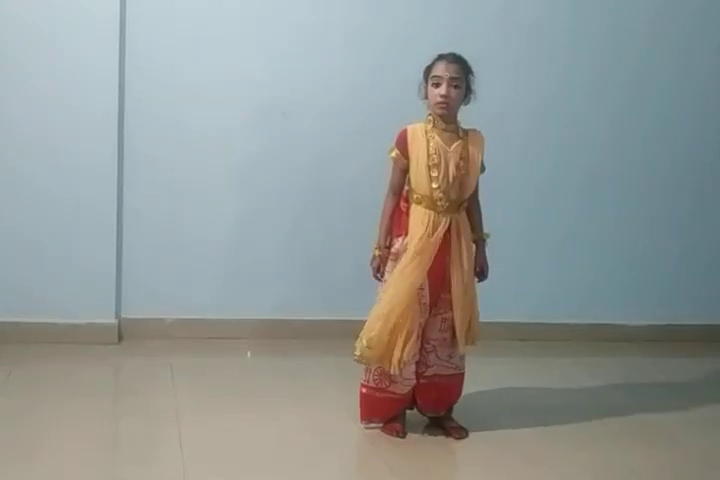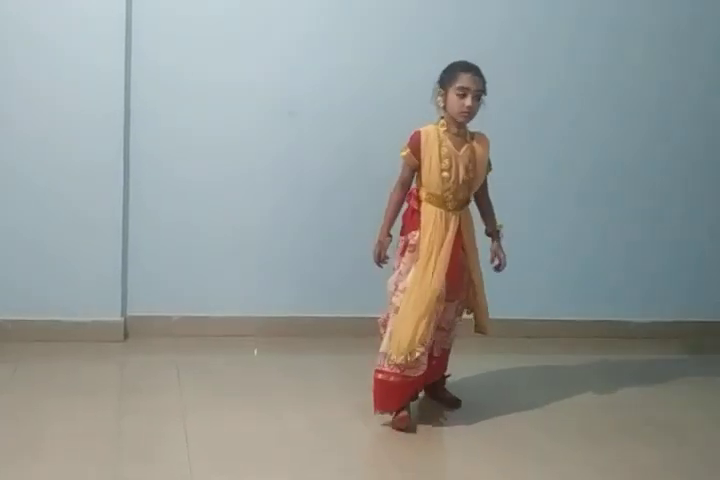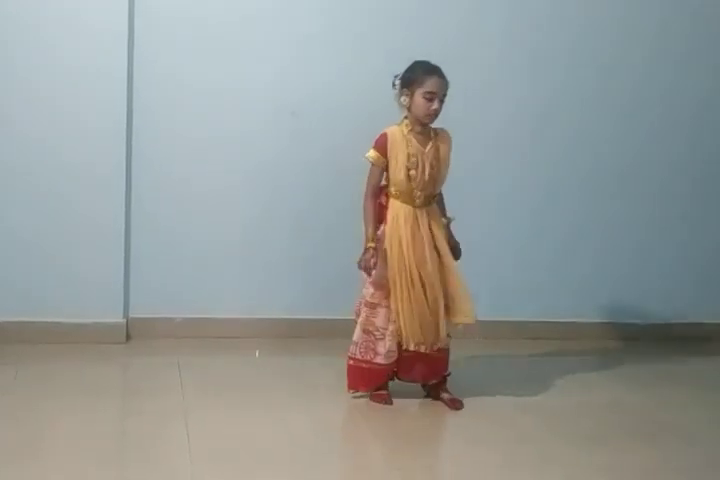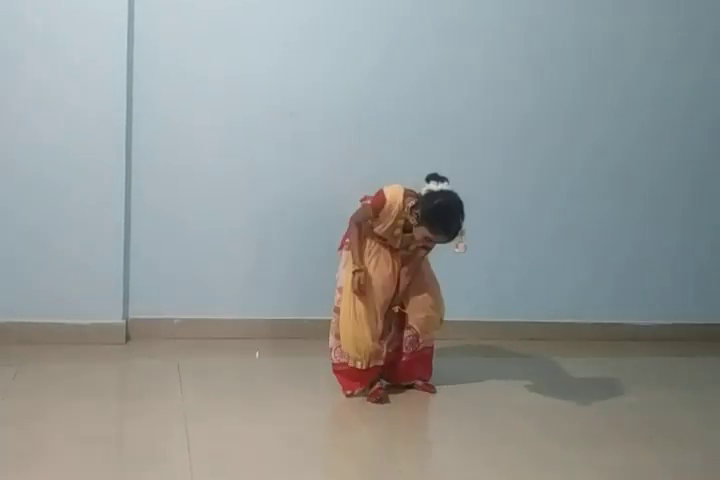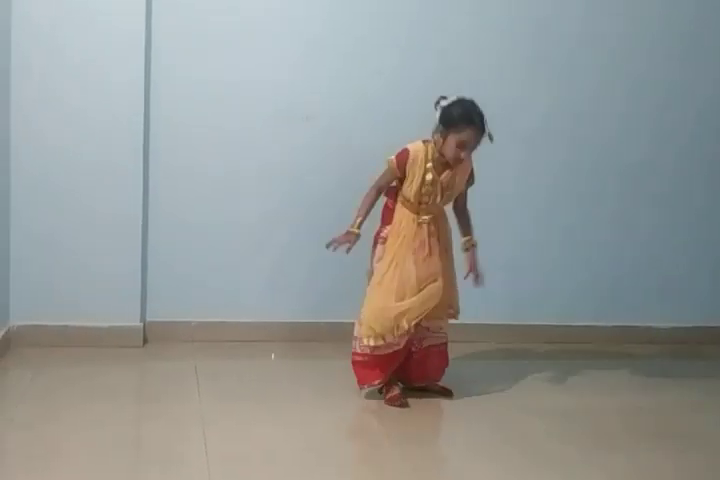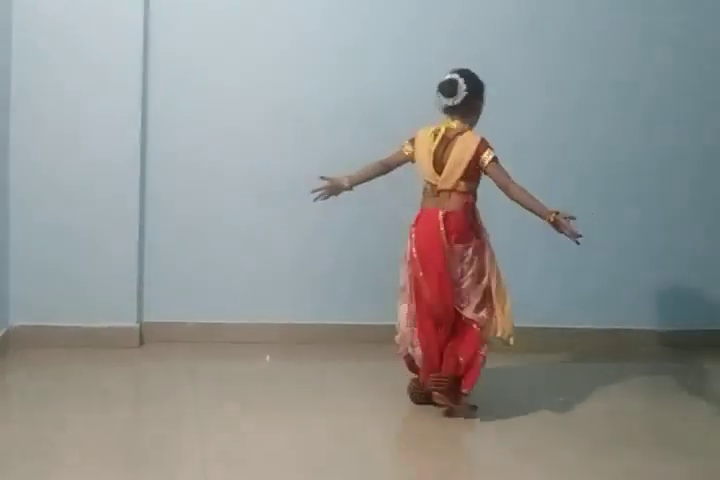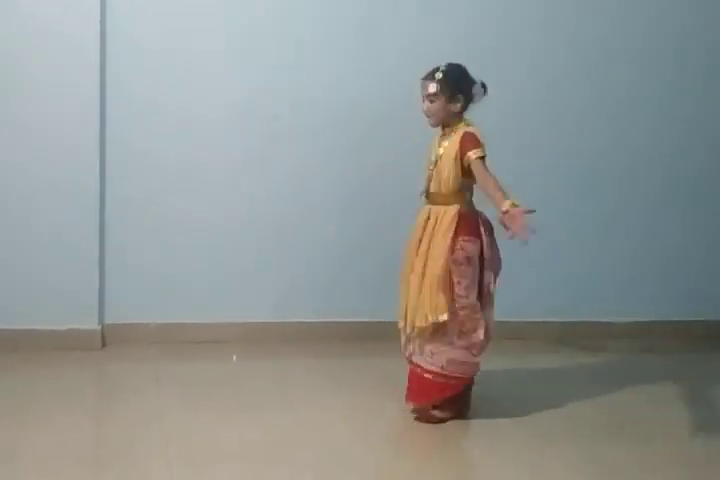
dt=0.7s
person 1, frame 1
left shoulder: (473, 142)
right shoulder: (409, 137)
left elbow: (472, 198)
right elbow: (393, 194)
left wrist: (479, 248)
right wrist: (381, 246)
left hip: (454, 242)
right hip: (412, 238)
left knee: (447, 328)
right knee: (402, 322)
left ankle: (440, 409)
right ankle: (392, 408)
person 1, frame 2
left shoulder: (480, 145)
right shoulder: (422, 139)
left elbow: (481, 194)
right elbow: (401, 187)
left wrist: (496, 238)
right wrist: (384, 234)
left hip: (459, 234)
right hip: (422, 232)
left knee: (448, 313)
right knee: (411, 311)
left ankle: (433, 381)
right ankle: (398, 400)
person 1, frame 3
left shoulder: (443, 140)
right shoulder: (388, 140)
right elbow: (371, 193)
left wrist: (447, 232)
right wrist: (370, 242)
left hip: (429, 228)
right hip: (394, 227)
left knee: (437, 302)
right knee: (384, 303)
left ankle: (434, 381)
right ankle: (376, 380)
person 1, frame 4
left shoulder: (431, 230)
right shoulder: (389, 200)
left elbow: (410, 267)
right elbow: (355, 222)
left wrist: (397, 303)
right wrist: (358, 267)
left hip: (402, 253)
right hip: (368, 244)
left knee: (423, 306)
right knee: (361, 310)
left ankle: (410, 372)
right ankle: (367, 377)
person 1, frame 5
left shoulder: (463, 167)
right shoulder: (411, 155)
left elbow: (460, 207)
right elbow: (377, 189)
left wrist: (470, 248)
right wrist: (353, 229)
left hip: (434, 237)
right hip: (401, 233)
left knee: (434, 306)
right knee: (391, 305)
left ankle: (421, 376)
right ankle: (382, 378)
person 1, frame 6
left shoulder: (423, 137)
right shoulder: (476, 144)
left elbow: (384, 164)
right elbow: (508, 186)
left wrist: (343, 183)
right wrist: (552, 217)
left hip: (425, 228)
right hip: (460, 232)
left knee: (426, 309)
right knee: (473, 312)
left ankle: (425, 383)
right ankle: (448, 386)
person 1, frame 7
left shoulder: (465, 138)
right shoulder: (444, 137)
left elbow: (485, 177)
left wrist: (509, 209)
left hip: (457, 232)
right hip: (432, 227)
left knee: (448, 315)
right knee: (427, 311)
left ankle: (447, 397)
right ankle: (452, 388)
